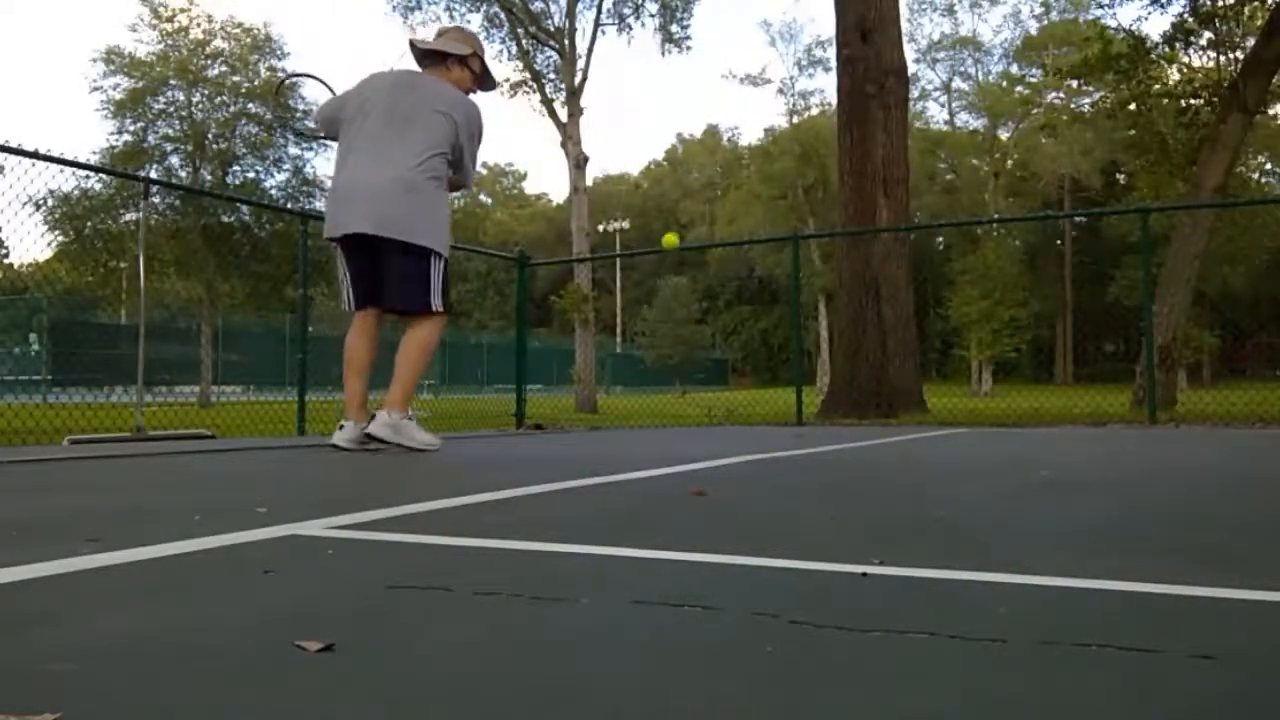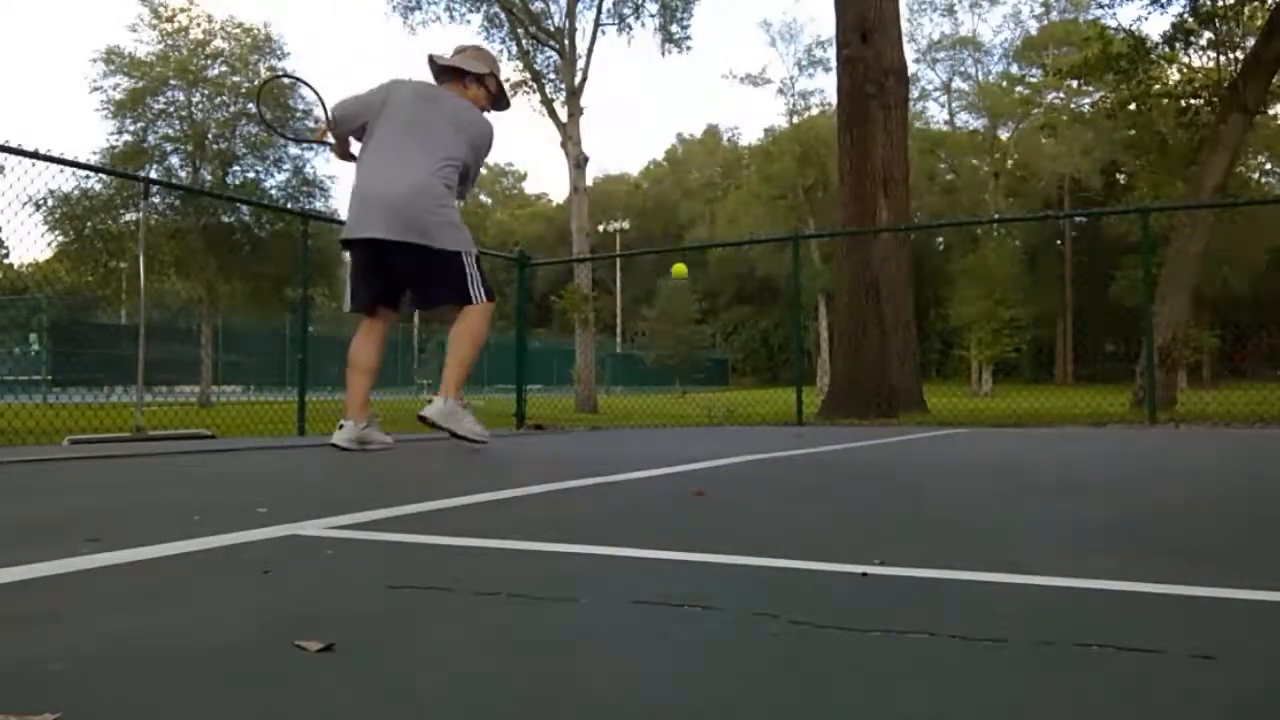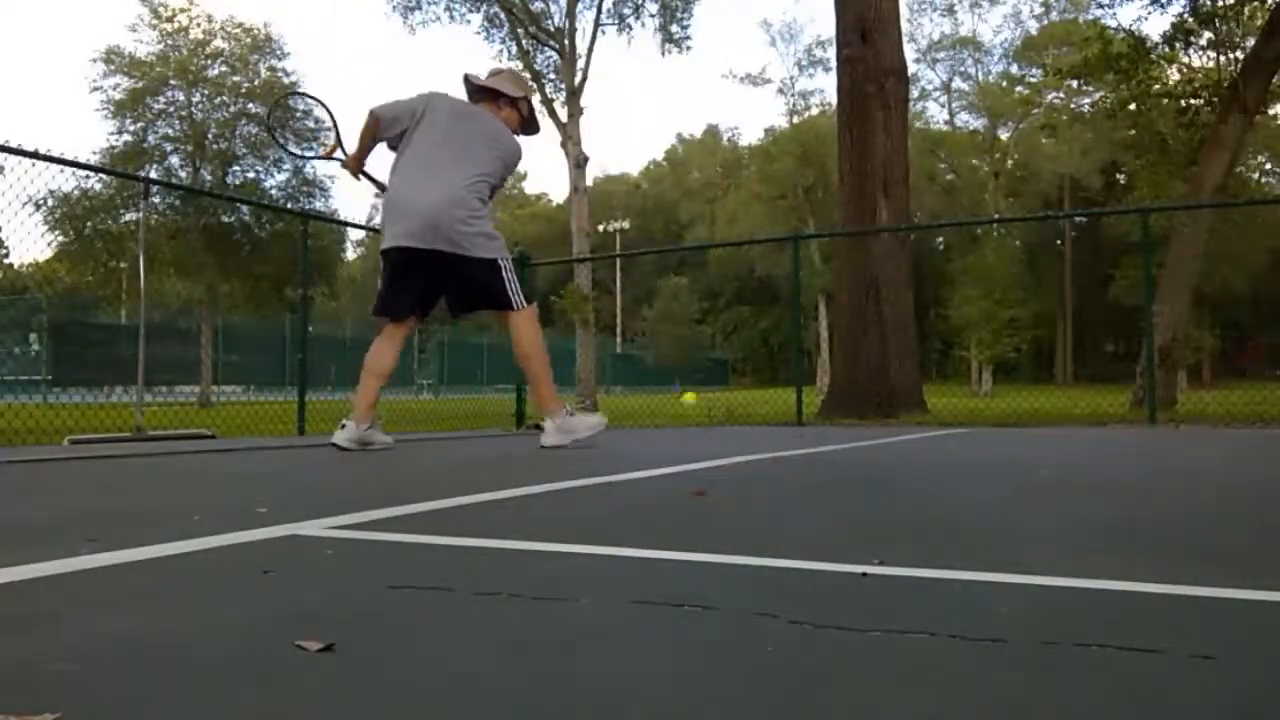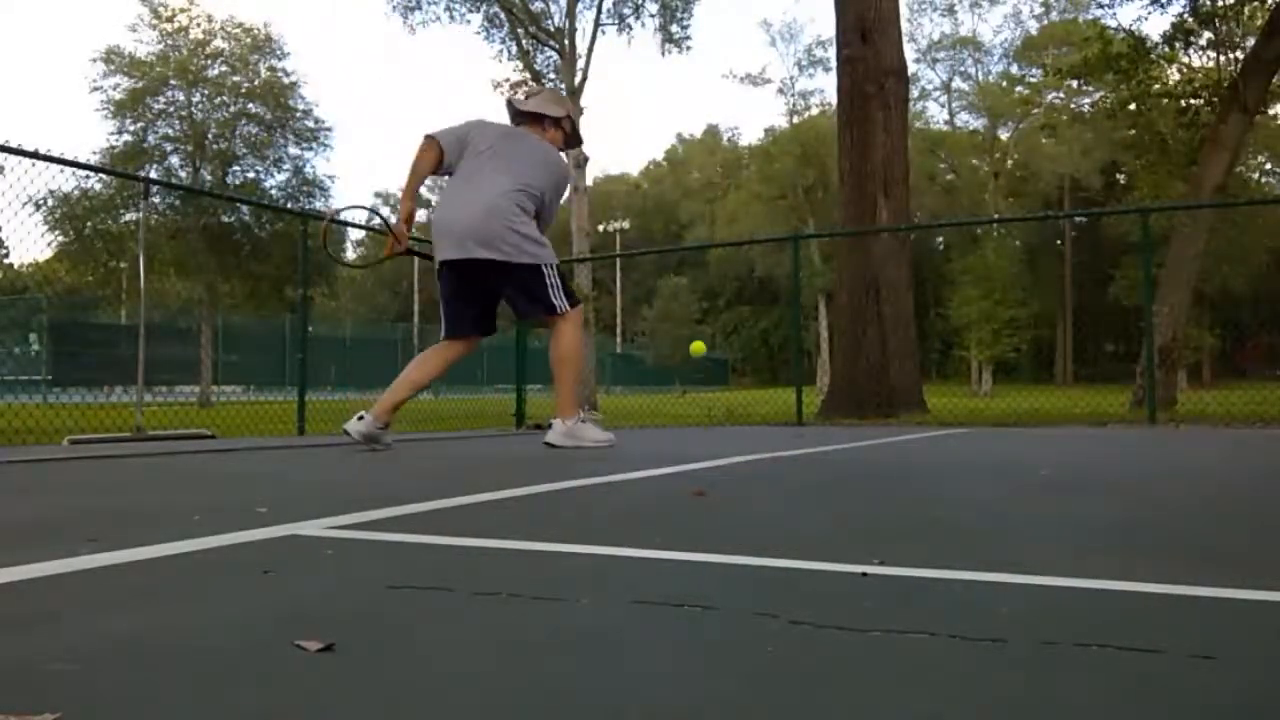
dt=0.2s
person 1, frame 1
left shoulder: (380, 82)
right shoulder: (464, 109)
left elbow: (324, 120)
right elbow: (460, 178)
left hip: (352, 211)
right hip: (412, 218)
left knee: (367, 314)
right knee: (428, 316)
left ankle: (353, 420)
right ankle: (394, 413)
person 1, frame 2
left shoulder: (398, 91)
right shoulder: (478, 126)
left elbow: (339, 119)
left wrist: (342, 147)
left hip: (369, 216)
right hip: (428, 219)
left knee: (376, 317)
right knee: (478, 306)
left ankle: (355, 420)
right ankle: (448, 399)
person 1, frame 3
left shoulder: (435, 105)
right shoulder: (508, 146)
left elbow: (378, 117)
left wrist: (357, 157)
left hip: (404, 227)
right hip: (463, 227)
left knee: (397, 325)
right knee: (522, 313)
left ankle: (358, 422)
right ankle: (556, 417)
person 1, frame 4
left shoulder: (481, 132)
right shoulder: (555, 166)
left elbow: (433, 145)
right elbow: (539, 227)
left wrist: (406, 206)
left hip: (453, 241)
right hip: (506, 236)
left knee: (457, 343)
right knee: (568, 316)
left ankle: (374, 418)
right ankle: (568, 421)
